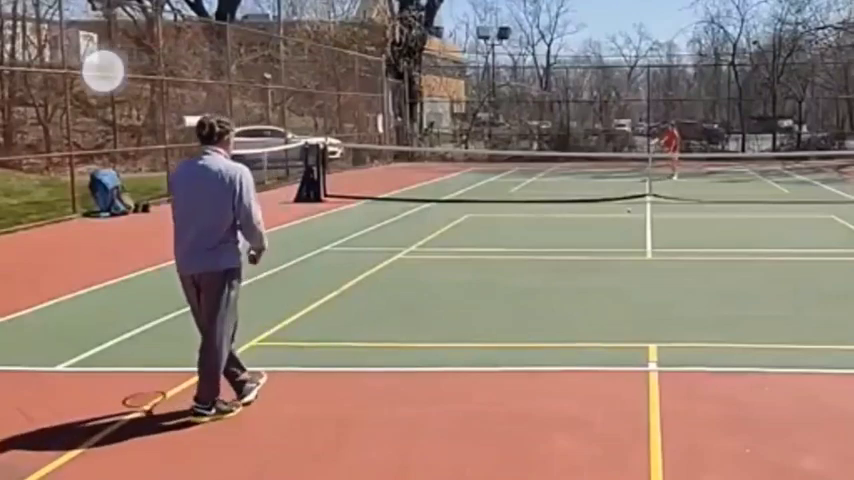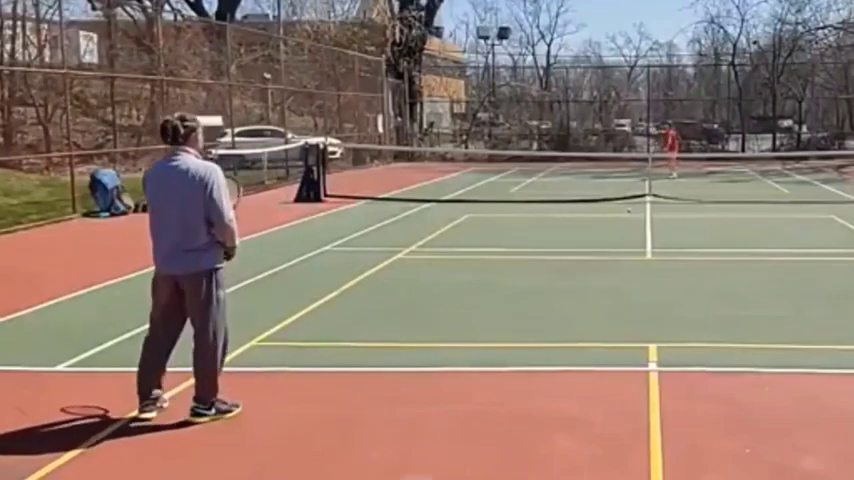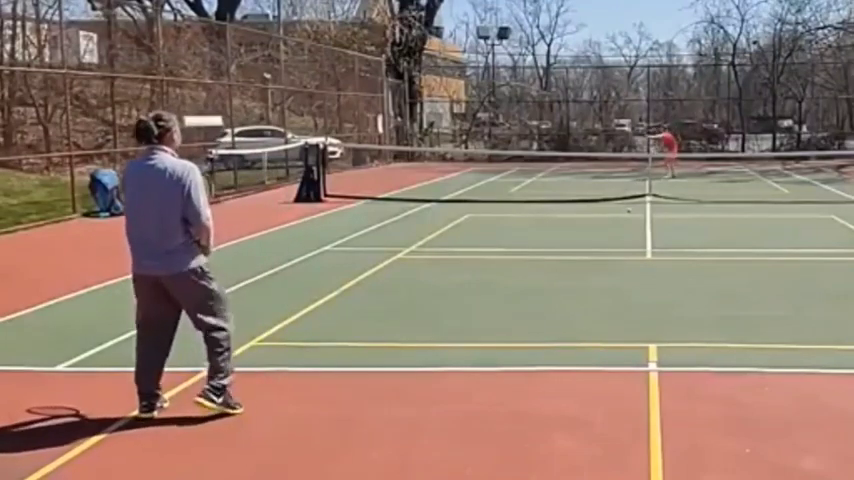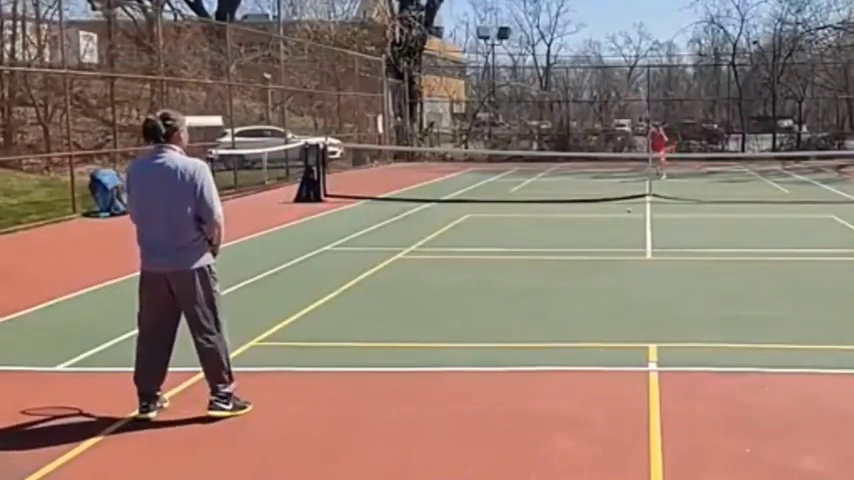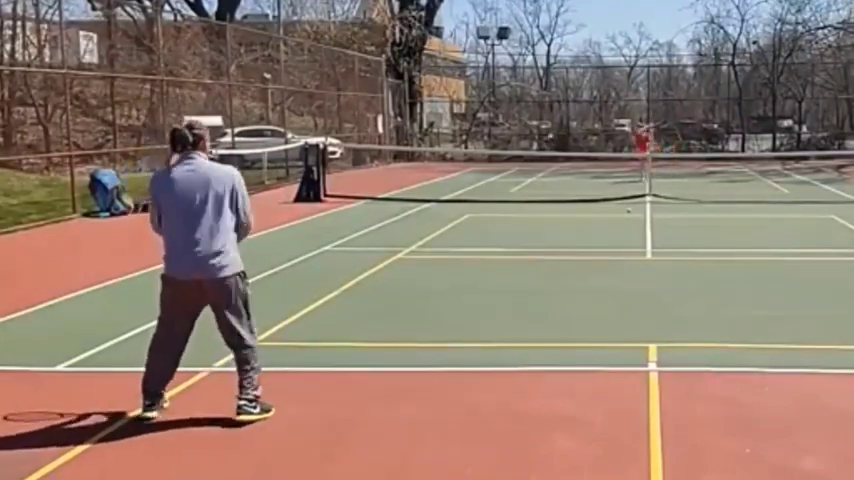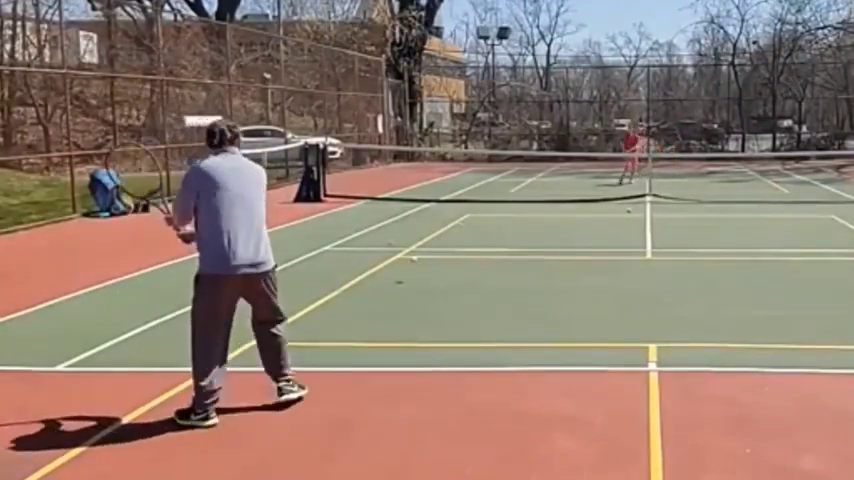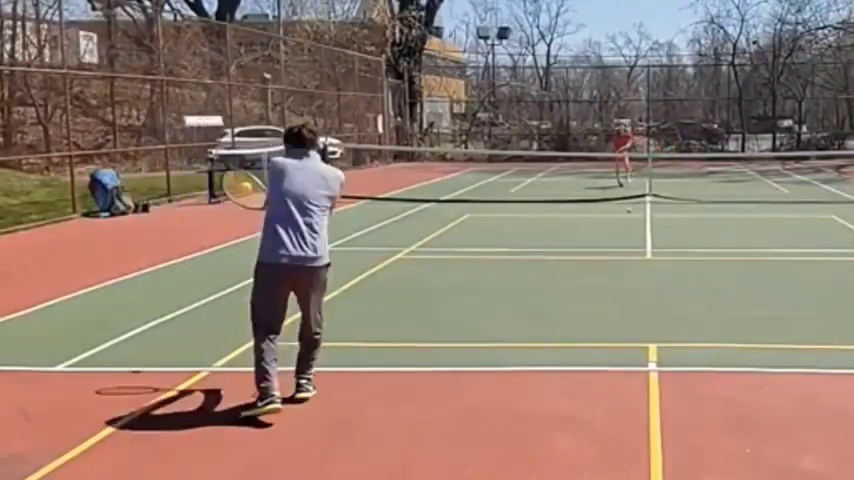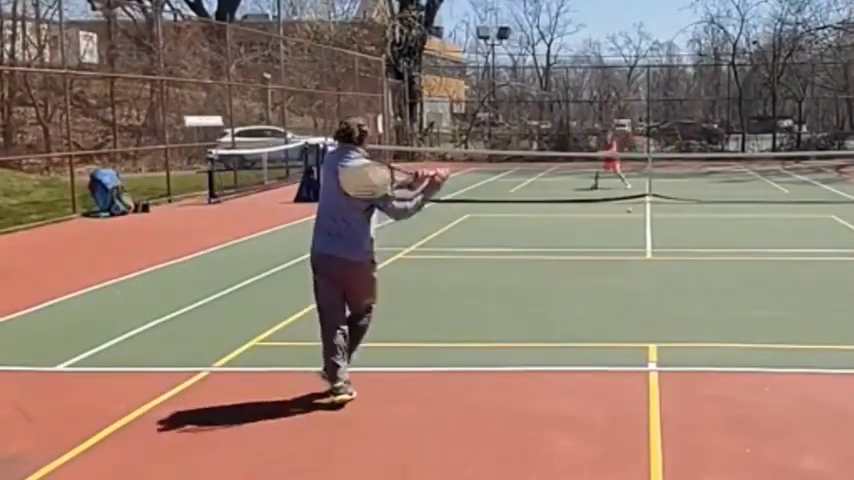
dt=0.4s
person 1, frame 1
left shoulder: (180, 172)
right shoulder: (236, 172)
left elbow: (179, 218)
right elbow: (251, 222)
right wrist: (259, 247)
left hip: (187, 264)
right hip: (220, 264)
left knee: (215, 330)
right knee: (217, 333)
left ankle: (242, 381)
right ankle: (205, 402)
person 1, frame 2
left shoulder: (152, 173)
right shoulder: (207, 171)
left elbow: (161, 216)
right elbow: (224, 222)
right wrist: (230, 246)
left hip: (165, 266)
right hip: (201, 264)
left knee: (160, 333)
right knee: (209, 335)
left ankle: (148, 397)
right ankle: (205, 403)
person 1, frame 3
left shoulder: (129, 172)
right shoulder: (184, 171)
left elbow: (136, 216)
right elbow: (202, 222)
right wrist: (205, 246)
left hip: (144, 268)
right hip: (183, 265)
left knee: (151, 333)
right knee: (217, 321)
left ankle: (148, 398)
right ankle: (217, 388)
person 1, frame 4
left shoulder: (135, 171)
right shoulder: (194, 168)
left elbow: (136, 216)
right elbow: (214, 220)
right wrist: (213, 245)
left hip: (153, 266)
right hip: (191, 264)
left knee: (152, 334)
right knee: (209, 332)
left ankle: (148, 398)
right ankle: (222, 396)
person 1, frame 5
left shoulder: (161, 179)
right shoulder: (227, 174)
left elbow: (157, 225)
right elbow: (245, 224)
left hip: (178, 273)
right hip: (223, 269)
left knee: (167, 336)
right knee: (242, 337)
left ankle: (151, 399)
right ankle: (249, 400)
person 1, frame 6
left shoulder: (200, 170)
right shoulder: (257, 172)
left elbow: (181, 217)
left wrist: (184, 228)
left hip: (217, 268)
right hip: (259, 264)
left knee: (208, 337)
right knee: (270, 324)
left ankle: (204, 406)
right ankle: (285, 383)
person 1, frame 7
left shoulder: (277, 166)
right shoulder: (334, 176)
left hip: (274, 260)
right hip: (313, 261)
left knee: (267, 329)
right knee: (311, 323)
left ankle: (268, 393)
right ankle: (303, 381)
person 1, frame 8
left shoulder: (330, 160)
right elbow: (398, 211)
left wrist: (415, 184)
right wrist: (430, 188)
left hip: (322, 253)
right hip: (355, 256)
left knee: (332, 319)
right knee: (361, 313)
left ankle: (338, 379)
right ankle: (336, 371)
